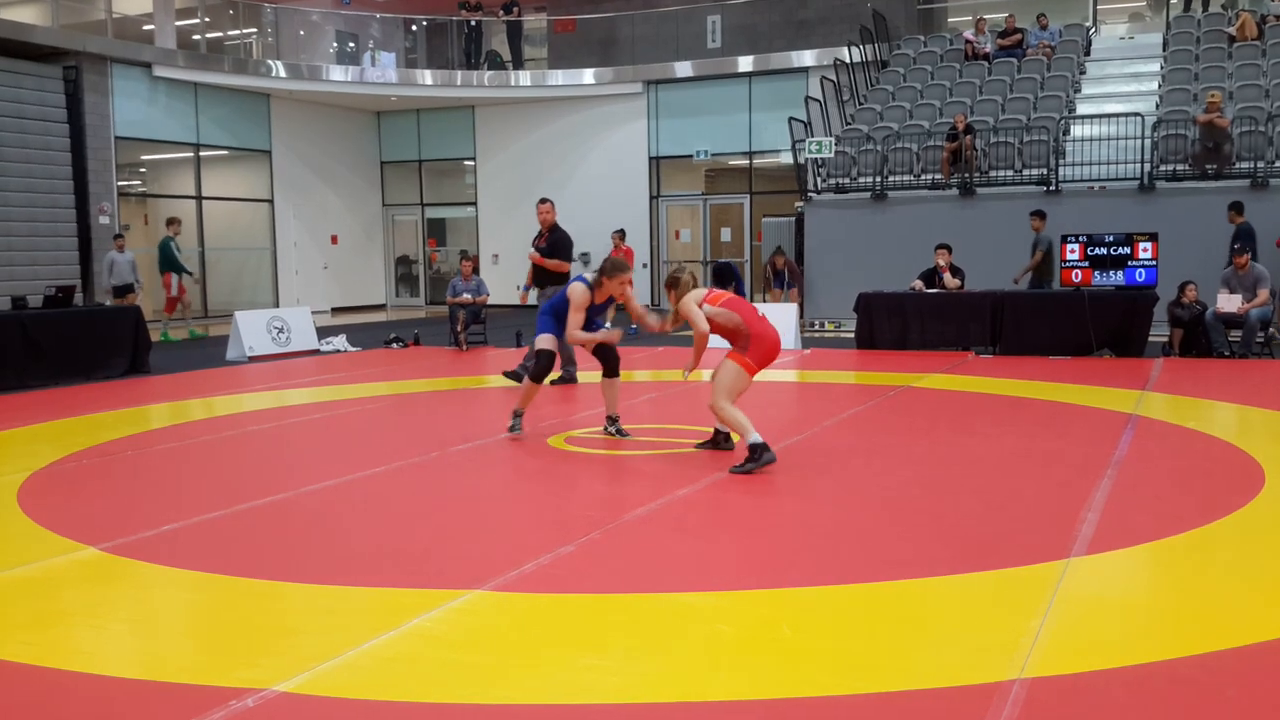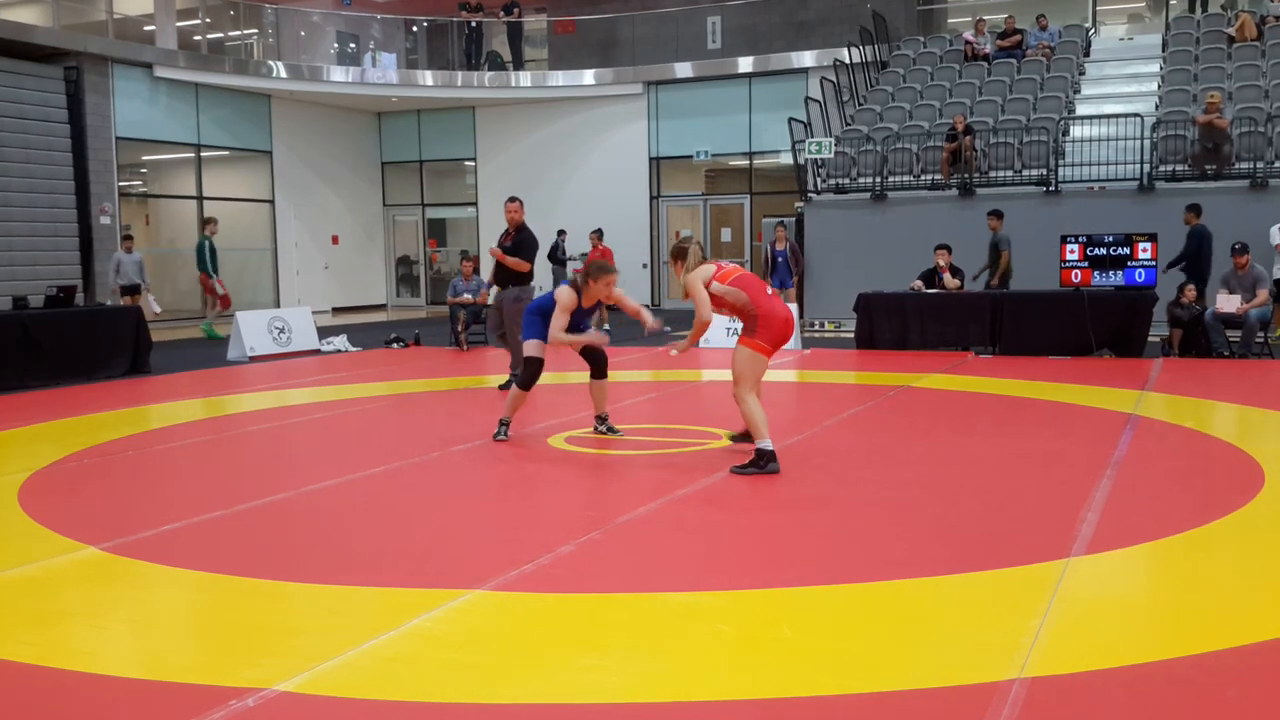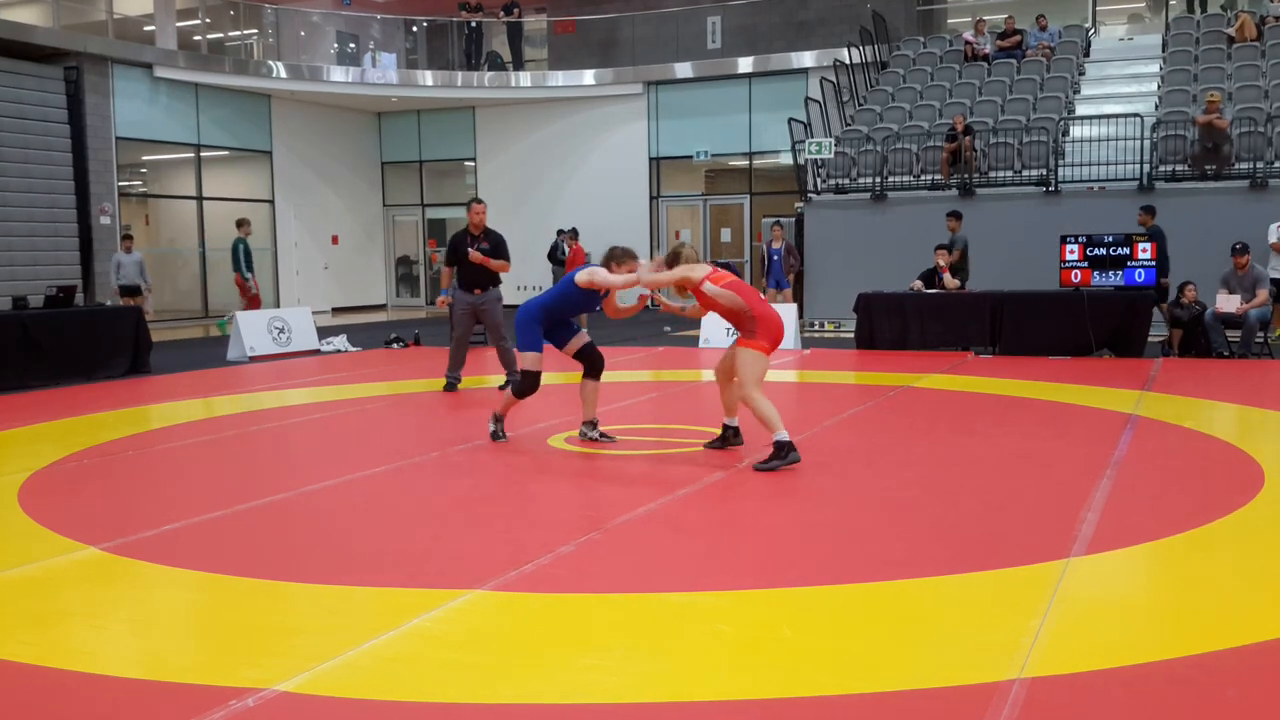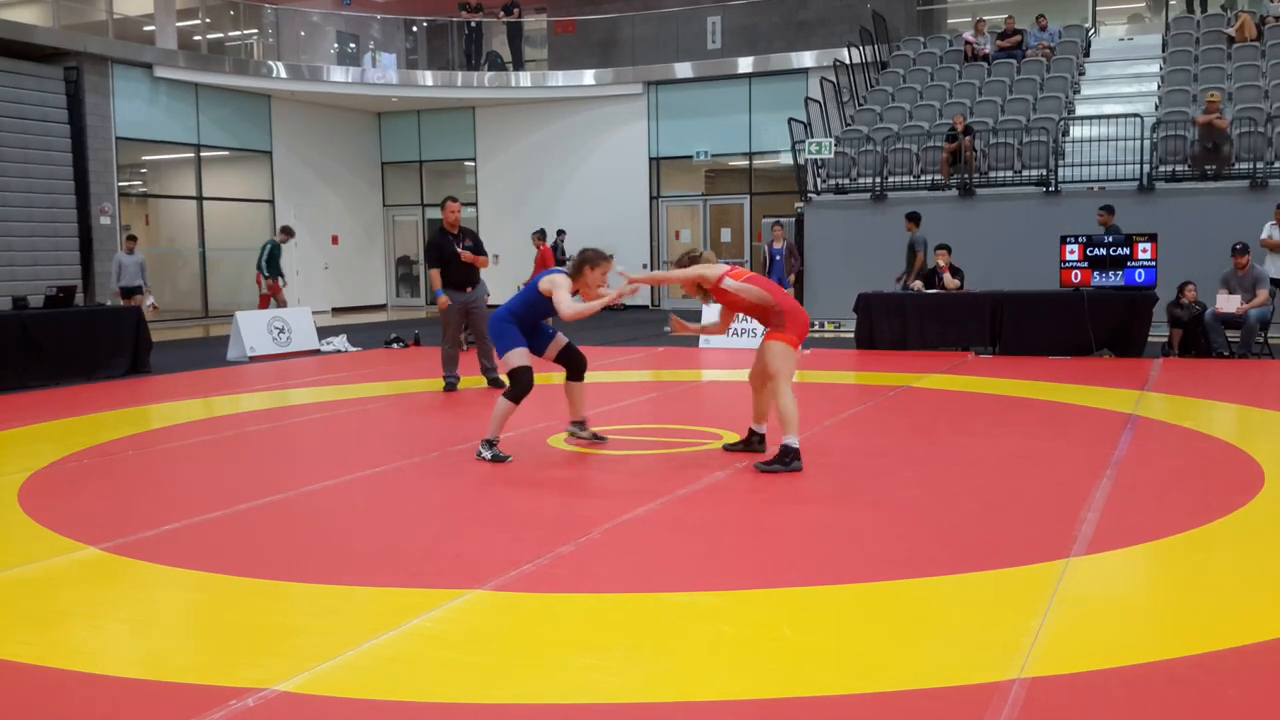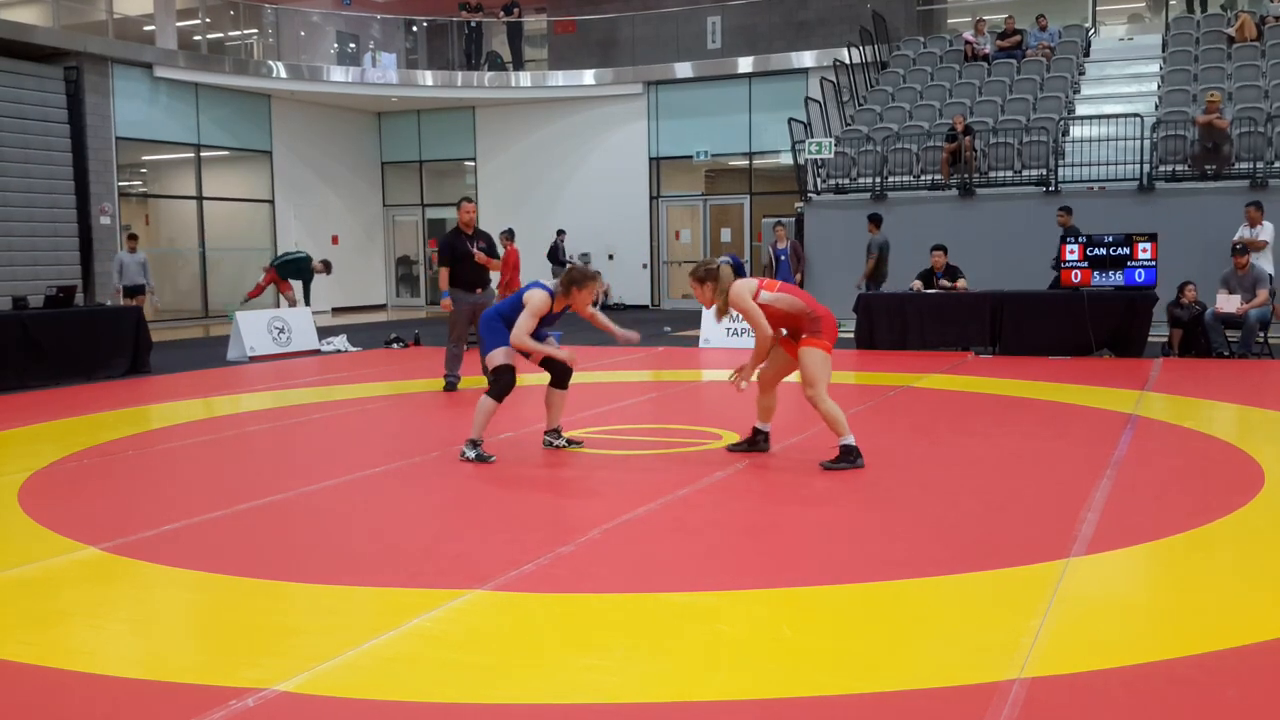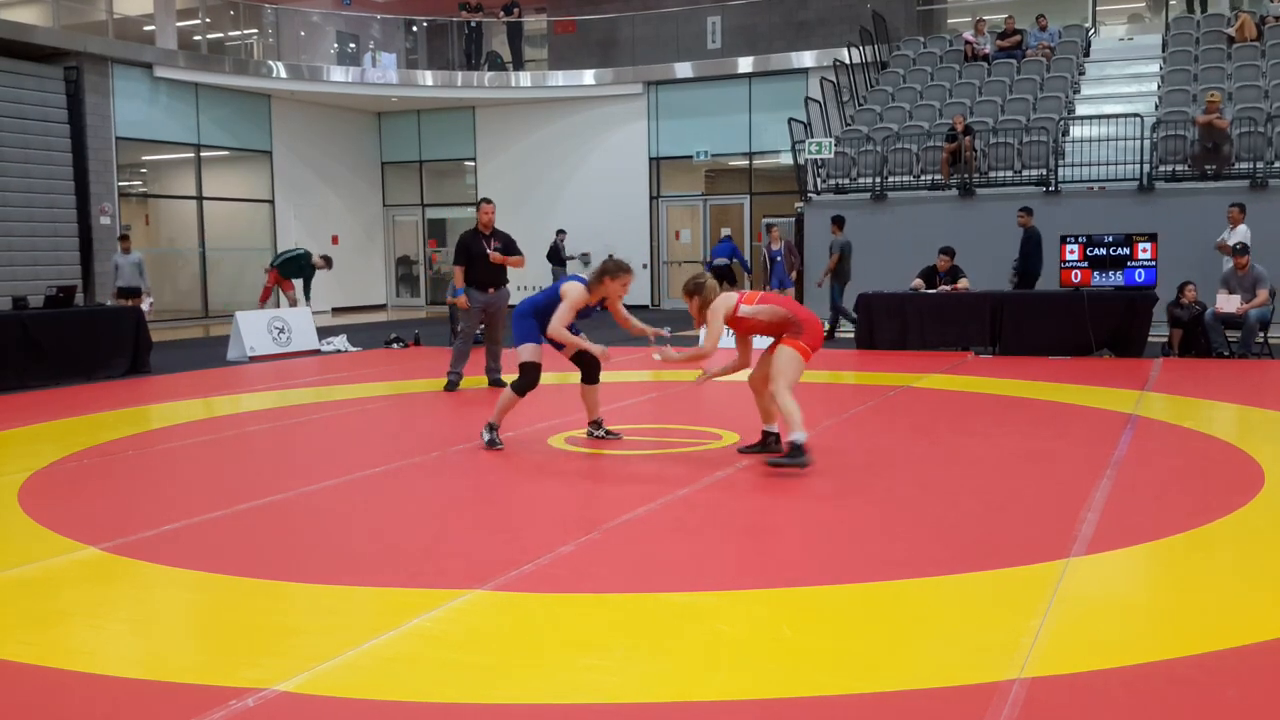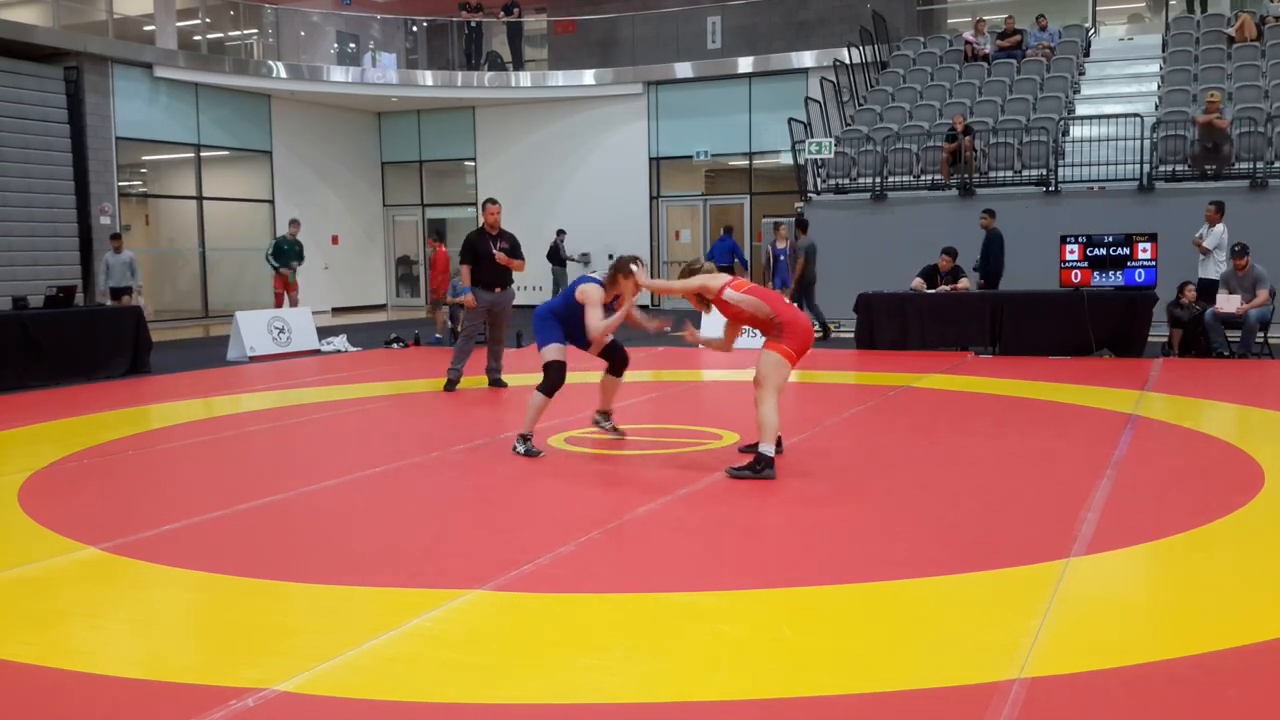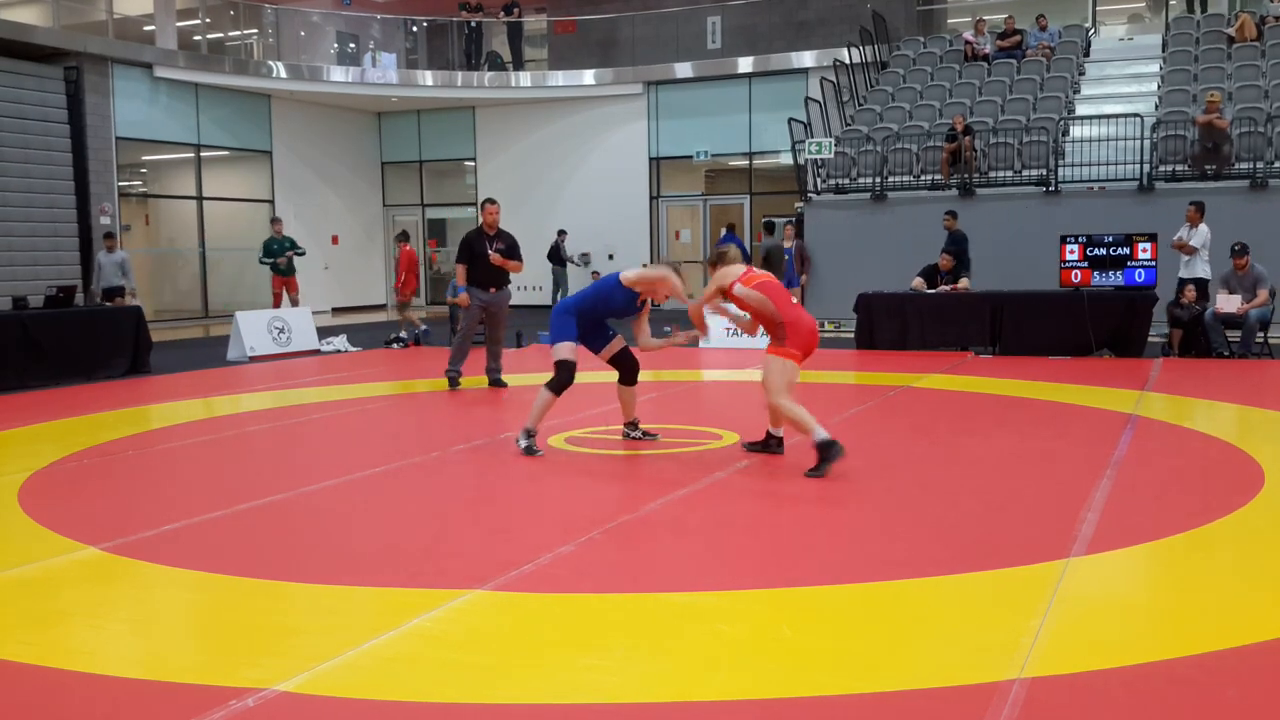
dt=0.5s
person 1, frame 1
left shoulder: (687, 301)
right shoulder: (709, 295)
left elbow: (703, 330)
left wrist: (695, 361)
left hip: (754, 340)
right hip: (768, 338)
left knee: (718, 404)
right knee: (720, 382)
left ankle: (759, 450)
right ankle: (721, 436)
person 1, frame 2
left shoulder: (693, 277)
right shoulder: (719, 268)
left elbow: (704, 318)
left wrist: (688, 343)
right wrist: (716, 307)
left hip: (763, 321)
right hip: (781, 316)
left knee: (743, 393)
right knee: (749, 383)
left ankle: (765, 456)
right ankle: (753, 430)
person 1, frame 3
left shoulder: (688, 271)
right shoulder: (708, 275)
left elbow: (647, 281)
right elbow: (699, 310)
left wrist: (646, 269)
right wrist: (667, 305)
left hip: (759, 325)
right hip: (766, 323)
left knee: (748, 392)
right knee: (723, 373)
left ankle: (785, 448)
right ankle: (730, 432)
person 1, frame 4
left shoulder: (707, 272)
right shoulder: (724, 282)
left elbow: (666, 277)
right elbow: (723, 326)
left wrist: (636, 278)
right wrist: (691, 328)
left hip: (788, 320)
right hip: (785, 319)
left knee: (778, 386)
right knee: (757, 379)
left ankle: (790, 453)
right ankle: (756, 438)
person 1, frame 5
left shoulder: (736, 292)
right shoulder: (743, 293)
left elbow: (765, 333)
right elbow: (774, 336)
left wrist: (750, 367)
right wrist: (751, 366)
left hip: (817, 324)
right hip: (802, 328)
left knee: (814, 393)
right knee: (766, 379)
left ankle: (851, 452)
right ankle: (759, 437)
person 1, frame 6
left shoulder: (717, 305)
right shoulder: (736, 314)
left elbow: (707, 349)
right elbow: (744, 360)
left wrist: (676, 357)
right wrist: (714, 373)
left hip: (803, 328)
right hip: (796, 329)
left knee: (777, 389)
right knee: (757, 381)
left ankle: (797, 449)
right ankle: (771, 439)
person 1, frame 7
left shoulder: (709, 281)
right shoulder: (732, 303)
left elbow: (667, 287)
right elbow: (726, 344)
left wrist: (643, 281)
right wrist: (698, 339)
left hip: (788, 329)
right hip: (797, 327)
left knee: (765, 394)
right knee: (763, 386)
left ankle: (765, 462)
right ankle: (771, 441)
person 1, frame 8
left shoulder: (726, 273)
right shoulder: (754, 276)
left elbow: (695, 307)
right elbow: (753, 327)
left wrist: (700, 323)
right wrist: (724, 311)
left hip: (792, 330)
right hip: (803, 327)
left knee: (775, 399)
right knee: (771, 389)
left ankle: (827, 446)
right ankle: (774, 438)
person 2, frame 1
left shoulder: (621, 288)
right shoulder: (581, 291)
left elbow: (638, 313)
right elbow: (571, 335)
left wrist: (653, 323)
right wrist: (602, 337)
left hip: (585, 319)
right hip: (552, 317)
left knee: (612, 359)
right knee: (544, 365)
left ankle: (612, 421)
right ankle: (518, 414)
person 2, frame 2
left shoulder: (608, 292)
right shoulder: (569, 294)
left elbow: (637, 310)
right elbow: (554, 337)
left wrist: (648, 320)
right wrist: (588, 339)
left hip: (572, 318)
right hip: (538, 316)
left knee: (599, 360)
right knee: (532, 370)
left ankle: (601, 421)
right ankle: (504, 423)
person 2, frame 3
left shoulder: (607, 284)
right shoulder: (596, 274)
left elbow: (614, 312)
right elbow: (622, 283)
left wrist: (639, 305)
left hip: (557, 321)
right hip: (531, 318)
left knee: (595, 362)
right knee: (530, 382)
left ankle: (588, 426)
right ankle: (498, 417)
person 2, frame 4
left shoulder: (577, 282)
right shoulder: (562, 281)
left elbow: (597, 297)
right elbow: (567, 313)
left wrist: (621, 292)
right wrist: (606, 300)
left hip: (529, 325)
right hip: (505, 323)
left knee: (576, 362)
right knee: (522, 382)
left ankle: (578, 425)
right ankle: (488, 444)
person 2, frame 5
left shoulder: (569, 295)
right shoulder: (541, 298)
left elbow: (591, 314)
right elbow: (517, 339)
left wrist: (617, 331)
right wrist: (554, 351)
left hip: (521, 327)
right hip: (495, 324)
left knee: (562, 370)
right knee: (504, 381)
left ankle: (552, 434)
right ankle: (472, 445)
person 2, frame 6
left shoulder: (606, 293)
right shoulder: (578, 291)
left elbow: (625, 320)
right elbow: (553, 331)
left wrist: (648, 331)
right wrist: (588, 346)
left hip: (556, 319)
right hip: (528, 316)
left knee: (592, 365)
right knee: (530, 377)
left ankle: (595, 425)
right ankle: (491, 427)
person 2, frame 7
left shoulder: (619, 289)
right shoulder: (595, 291)
left elbow: (629, 311)
right elbow: (596, 333)
left wrist: (649, 324)
right wrist: (625, 309)
left hip: (574, 322)
right hip: (549, 320)
left knee: (619, 358)
right knee: (555, 377)
left ankle: (603, 415)
right ankle: (523, 439)
person 2, frame 8
left shoulder: (643, 304)
right shoulder: (641, 280)
left elbow: (643, 343)
right elbow: (662, 273)
left wrist: (673, 341)
left hip: (591, 323)
right hip: (566, 315)
left knee: (630, 367)
right knee: (564, 376)
left ankle: (631, 427)
right ankle: (527, 435)
person 3, frame 1
left shoulder: (561, 237)
right shoulder: (538, 237)
left elbow: (564, 266)
left wrist: (540, 260)
right wrist: (526, 288)
left hip: (555, 291)
right hip: (546, 291)
left ankle: (524, 371)
right ankle: (569, 372)
person 3, frame 2
left shoulder: (527, 237)
right shoulder: (505, 235)
left elbow: (524, 266)
left wrist: (501, 256)
right wrist: (489, 285)
left hip: (518, 291)
right hip: (503, 291)
left knee: (515, 335)
right knee: (499, 331)
left ankle: (517, 376)
right ankle: (526, 364)
person 3, frame 3
left shoulder: (495, 238)
right shoulder: (457, 239)
left elbow: (505, 267)
right elbow: (448, 268)
left wrist: (483, 260)
right wrist: (444, 292)
left hip: (490, 295)
right hip: (464, 295)
left knee: (499, 337)
right knee: (459, 339)
left ankle: (513, 375)
right ankle: (452, 378)
person 3, frame 4
left shoulder: (471, 235)
right shoulder: (435, 240)
left elbow: (485, 262)
right elbow: (433, 270)
left wrist: (473, 258)
right wrist: (439, 294)
left hip: (475, 292)
right hip: (452, 295)
left knee: (483, 335)
right knee: (450, 339)
left ankle: (491, 375)
right ankle: (450, 378)
person 3, frame 5
left shoulder: (485, 237)
right shoulder: (449, 239)
left elbow: (498, 265)
right elbow: (443, 269)
left wrist: (486, 260)
right wrist: (445, 295)
left hip: (485, 293)
right hip: (460, 295)
right knee: (456, 338)
right ankle: (451, 377)
person 3, frame 6
left shoulder: (504, 238)
right shoulder: (466, 238)
left elbow: (521, 261)
right elbow: (458, 268)
left wrist: (503, 259)
right wrist: (460, 292)
left hip: (499, 293)
right hip: (474, 293)
left knee: (495, 338)
right knee: (464, 335)
left ankle: (494, 375)
right ankle: (454, 376)
person 3, frame 7
left shoulder: (510, 238)
right shoulder: (473, 238)
left elbow: (521, 266)
right elbow: (465, 267)
left wrist: (507, 261)
right wrist: (467, 291)
left hip: (504, 294)
right hip: (480, 293)
left knee: (498, 337)
right knee: (468, 333)
left ankle: (494, 375)
right ankle: (454, 374)
person 3, frame 8
left shoulder: (508, 239)
right shoulder: (470, 238)
left elbow: (519, 267)
right elbow: (461, 266)
left wrist: (503, 262)
right wrist: (461, 290)
left hip: (500, 294)
right hip: (475, 292)
left knee: (496, 337)
right knee: (464, 333)
left ankle: (494, 375)
right ankle: (453, 373)
